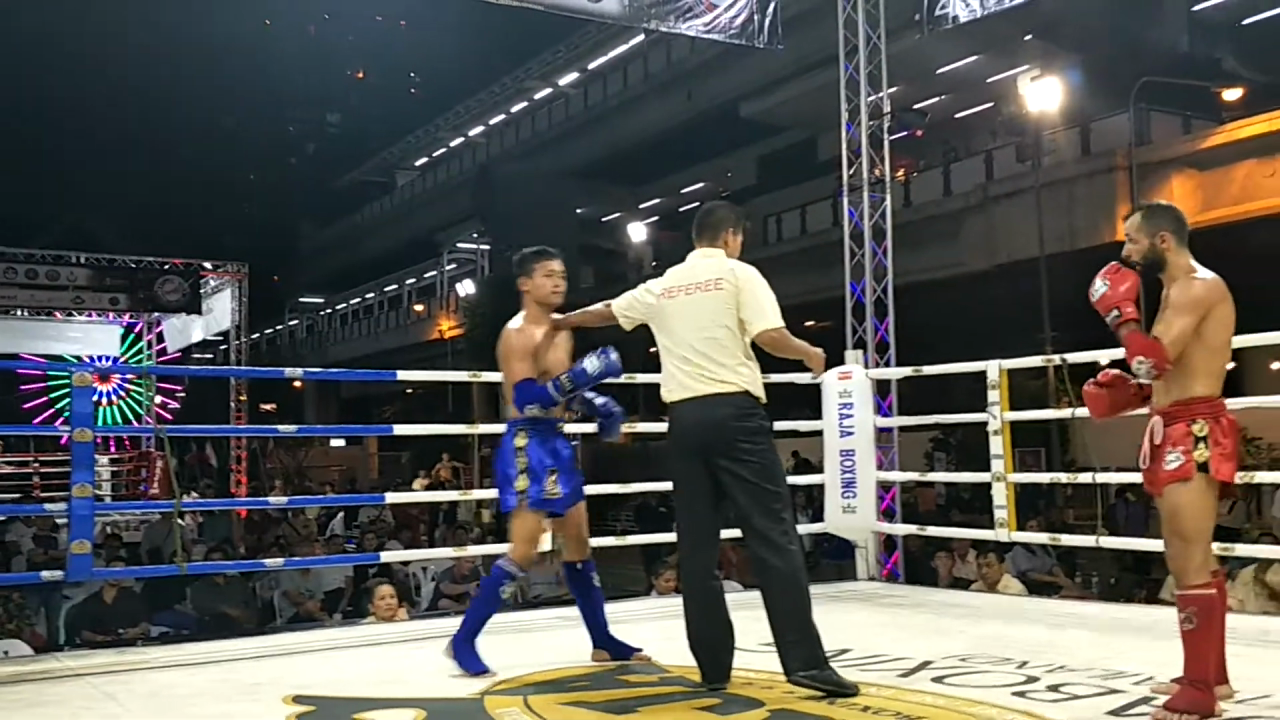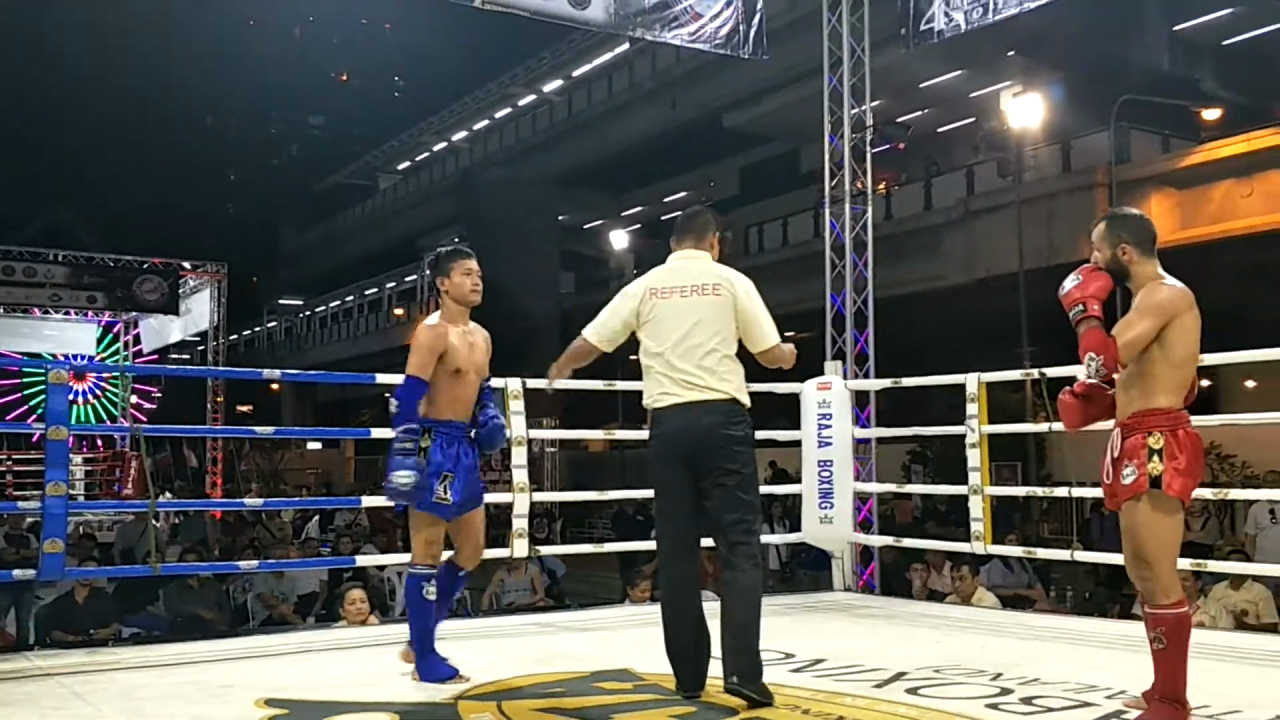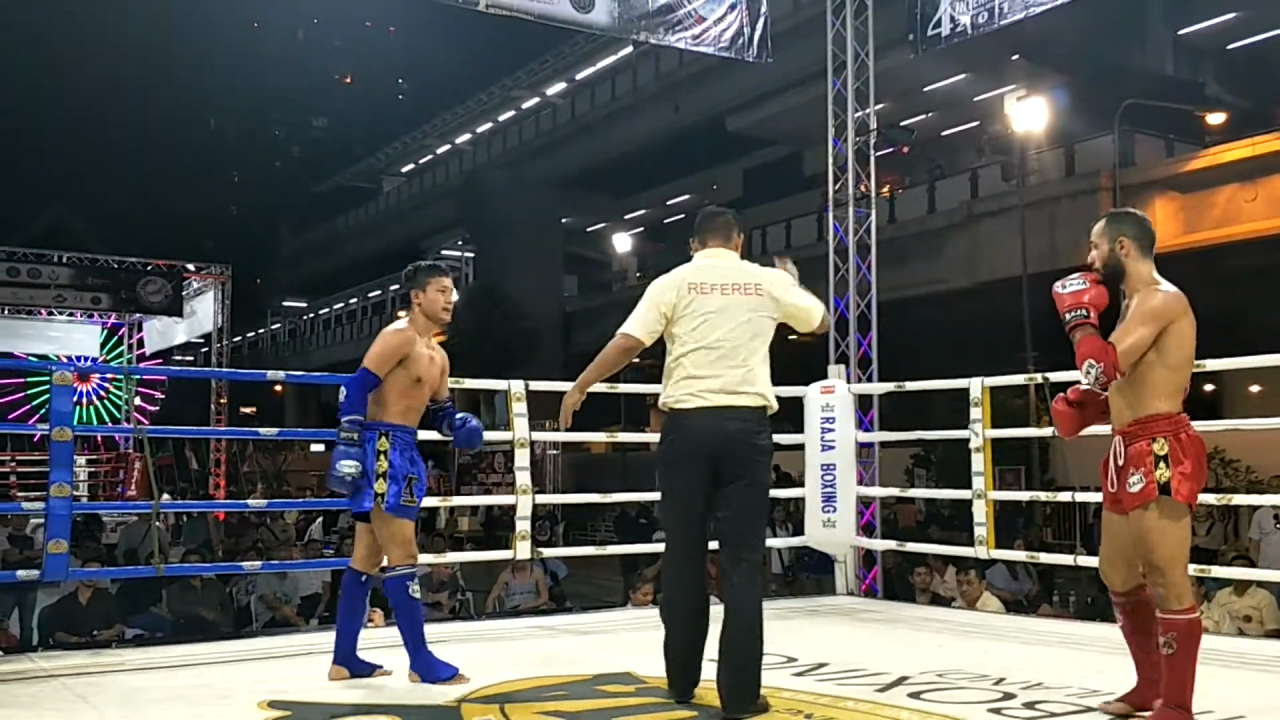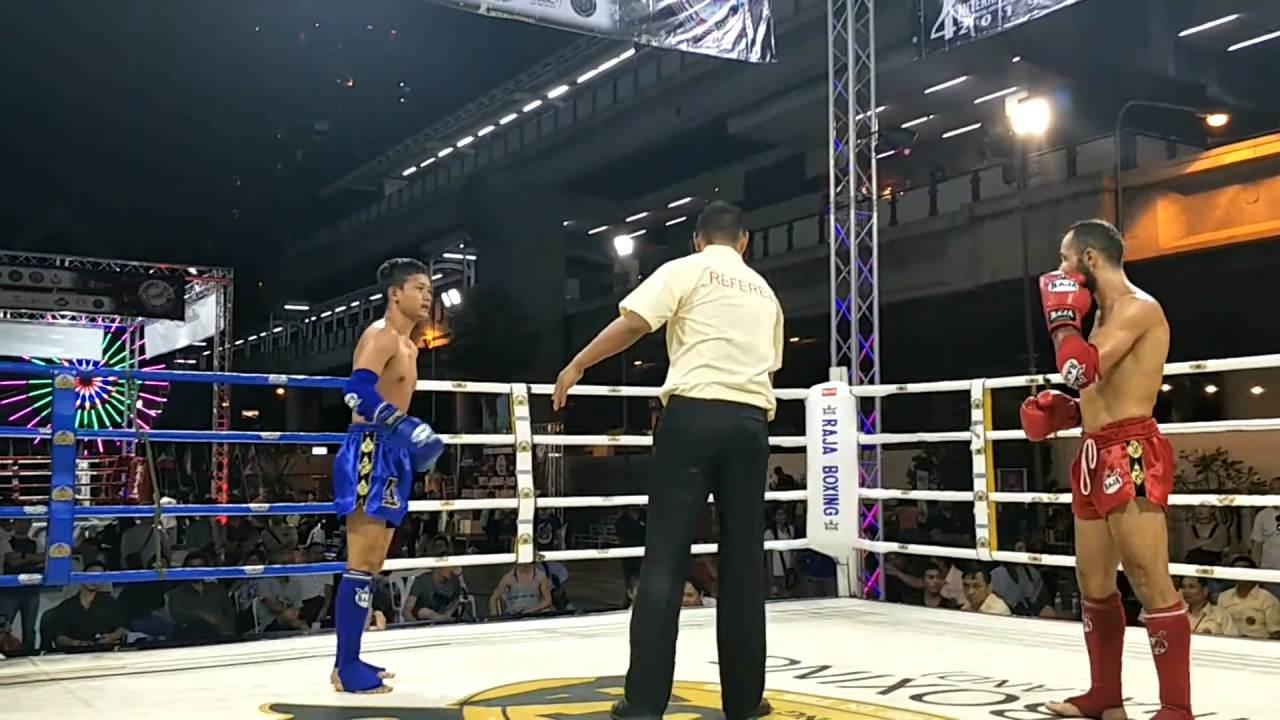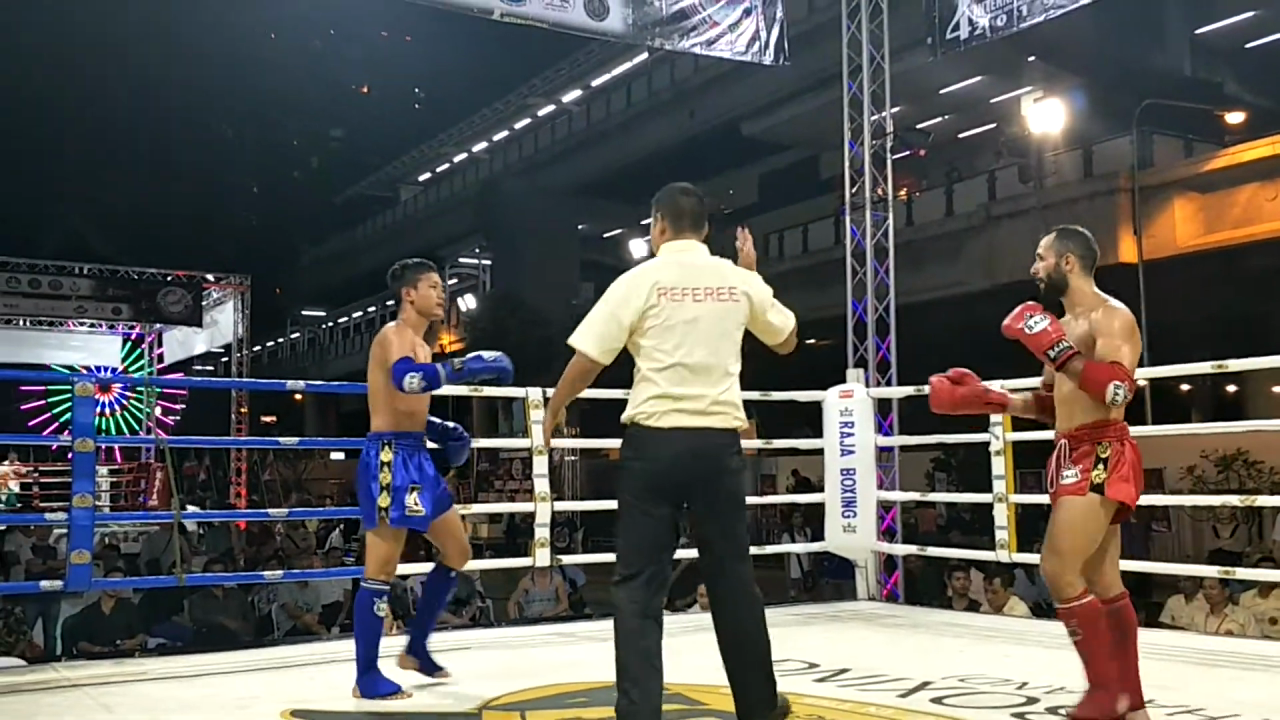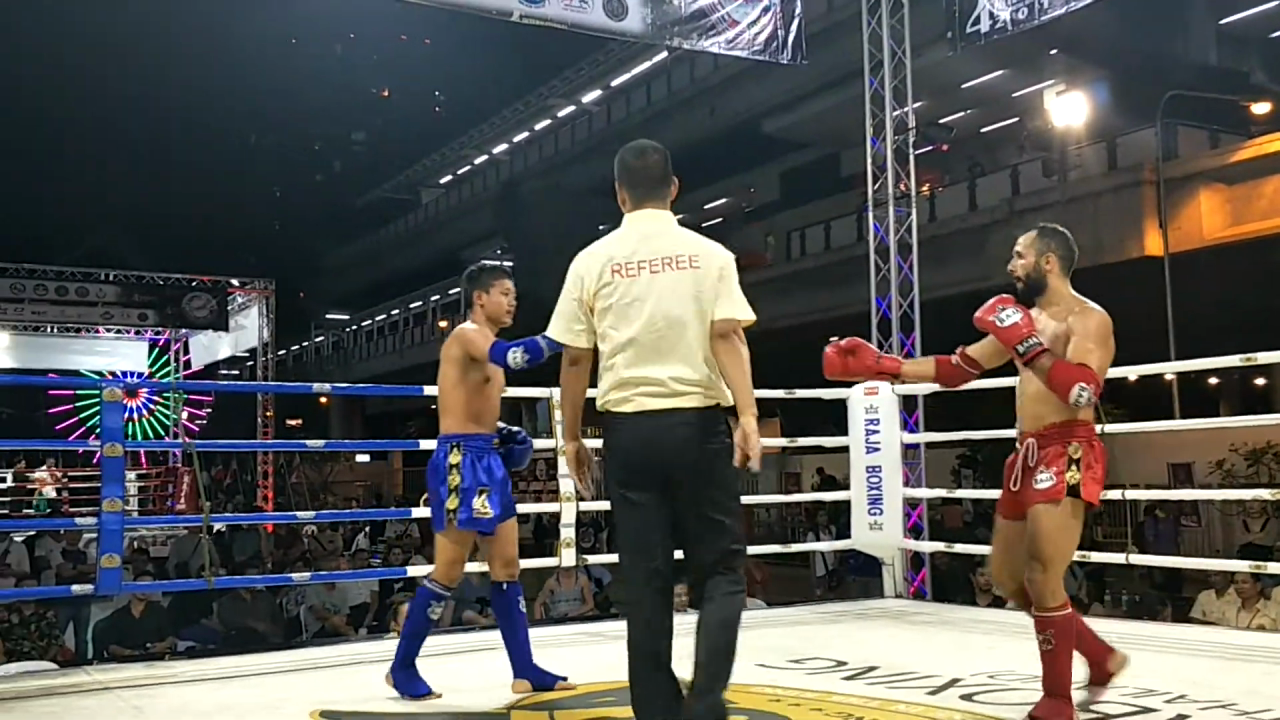
dt=0.4s
person 1, frame 1
left shoulder: (662, 287)
right shoulder: (738, 274)
left elbow: (611, 311)
right elbow: (770, 336)
left wrist: (569, 319)
right wrist: (810, 353)
left hip: (685, 418)
right hip: (735, 412)
left knee: (698, 546)
right knee: (773, 536)
left ankle: (714, 666)
right ankle: (804, 660)
person 1, frame 2
left shoulder: (643, 287)
right shoulder: (732, 281)
left elbow: (589, 345)
right elbow: (771, 355)
left wrist: (558, 370)
right wrist: (788, 354)
left hip: (669, 423)
right hip: (722, 419)
left knee: (677, 552)
right knee: (739, 546)
left ankle: (689, 674)
right ankle: (743, 670)
person 1, frame 3
left shoulder: (674, 282)
right shoulder: (768, 282)
left elbow: (628, 343)
right elbow: (819, 319)
left wrist: (581, 385)
left hip: (688, 423)
right hip: (746, 424)
left knee: (683, 552)
right knee: (742, 558)
person 1, frame 4
left shoulder: (686, 269)
right shoulder: (763, 291)
left elbow: (634, 322)
left wrist: (576, 365)
left hip: (693, 414)
right hip: (749, 422)
left knee: (665, 554)
right knee: (742, 561)
person 1, frame 5
left shoulder: (639, 281)
right shoulder: (738, 279)
left elbow: (585, 361)
right elbow: (784, 338)
left wrist: (553, 412)
left hip: (653, 443)
right hip: (717, 443)
left knee: (638, 583)
right knee: (733, 577)
person 1, frame 6
left shoulder: (593, 260)
right shoulder: (709, 253)
left elbow: (575, 359)
right elbow: (728, 335)
left wrist: (571, 437)
right wrist: (748, 415)
left hip: (629, 430)
right hip: (698, 424)
left knee: (646, 581)
right knee: (718, 570)
person 2, frame 1
left shoulder: (1196, 287)
right shoulder: (1179, 291)
left elbow: (1150, 360)
left wrist: (1117, 308)
right wrist: (1133, 393)
left hip: (1194, 434)
right hip: (1175, 434)
left knee: (1187, 561)
right knee: (1194, 559)
right ankle: (1212, 674)
person 2, frame 2
left shoulder: (1163, 294)
right shoulder: (1152, 298)
left elbow: (1102, 360)
left wrist: (1082, 307)
right wrist: (1109, 402)
left hip: (1155, 447)
right hip: (1137, 448)
left knee: (1156, 578)
right knee: (1145, 574)
person 2, frame 3
left shoulder: (1158, 299)
right shoulder: (1138, 302)
left elbow: (1099, 368)
left wrist: (1076, 313)
right wrist: (1098, 407)
left hip: (1158, 454)
right hip: (1130, 455)
left knee: (1167, 584)
right knee: (1117, 574)
person 2, frame 4
left shoulder: (1134, 307)
right shoulder: (1106, 312)
left elbow: (1080, 371)
left wrist: (1061, 313)
right wrist: (1069, 411)
left hip: (1129, 457)
right hip: (1096, 458)
left knee: (1150, 583)
right knee: (1093, 583)
person 2, frame 5
left shoulder: (1110, 315)
right shoulder: (1063, 323)
left elbow: (1118, 389)
right elbow: (1047, 405)
left wrist: (1057, 345)
right wrist: (981, 396)
left hip: (1103, 457)
right hip: (1073, 458)
left knee: (1060, 568)
right knee: (1101, 581)
person 2, frame 6
left shoulder: (1089, 318)
right shoulder: (1025, 318)
left elbow: (1081, 392)
right elbow: (956, 368)
left wrist: (1026, 341)
right wrist: (882, 365)
left hip: (1066, 457)
right hip: (1028, 456)
left knee: (1042, 579)
right knee: (1008, 576)
right ankle: (1100, 655)
person 3, frame 1
left shoulder: (562, 332)
right shoulder: (517, 334)
right elbow: (527, 399)
left wrist: (596, 403)
right wrist: (581, 377)
left hip: (558, 445)
right hip: (525, 446)
left knee: (579, 549)
right knee: (521, 554)
left ankle: (603, 642)
right ankle: (462, 643)
person 3, frame 2
left shoulder: (482, 336)
right shoulder: (433, 331)
right elbow: (409, 396)
left wrist: (493, 418)
right wrist: (406, 458)
left hip: (463, 447)
right hip: (432, 447)
left knee: (470, 555)
right knee: (428, 556)
left ankle: (417, 643)
right ankle: (425, 659)
person 3, frame 3
left shoulder: (438, 356)
right shoulder: (398, 337)
left elbow: (439, 410)
right elbow: (356, 388)
left wrist: (462, 426)
right wrist: (347, 448)
left hip: (402, 451)
right hip: (381, 449)
left knee: (365, 560)
right knee: (403, 558)
left ankle: (344, 658)
right ankle: (420, 660)
person 3, frame 4
left shoulder: (407, 345)
right shoulder: (380, 335)
right elbow: (356, 390)
left wrist: (414, 434)
right wrist: (403, 426)
left hip: (389, 455)
right hip: (368, 451)
left knee: (370, 566)
right knee: (363, 564)
left ankle: (349, 659)
right ankle: (348, 667)
person 3, frame 5
left shoulder: (419, 344)
right shoulder: (394, 335)
right elbow: (406, 379)
left wrist: (440, 429)
right wrist: (467, 365)
left hip: (418, 459)
right hip: (389, 459)
left knee: (458, 553)
right knee: (380, 570)
left ankle: (416, 648)
right ankle: (366, 673)
person 3, frame 6
left shoulder: (492, 350)
right shoulder: (467, 336)
right elbow: (512, 357)
left wrist: (510, 435)
left hip: (490, 461)
right hip: (460, 461)
left knee: (507, 570)
right knee: (448, 573)
left ankle: (524, 670)
right ankle: (403, 666)
